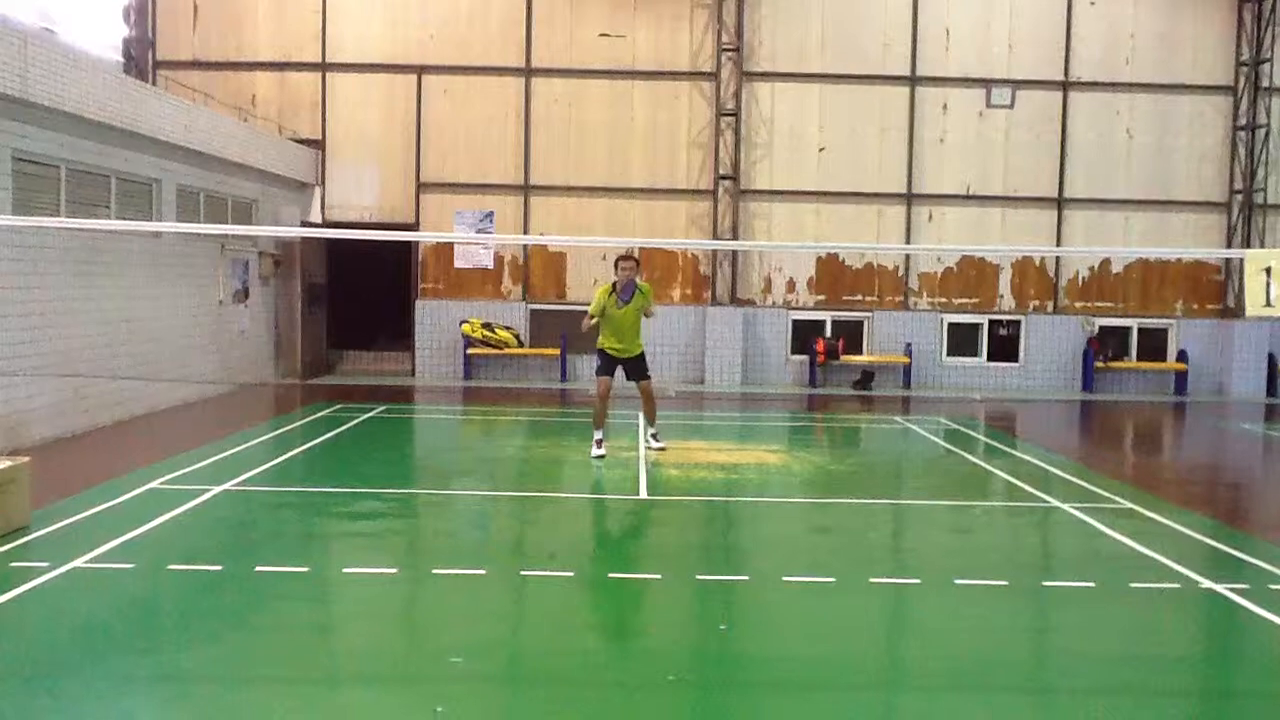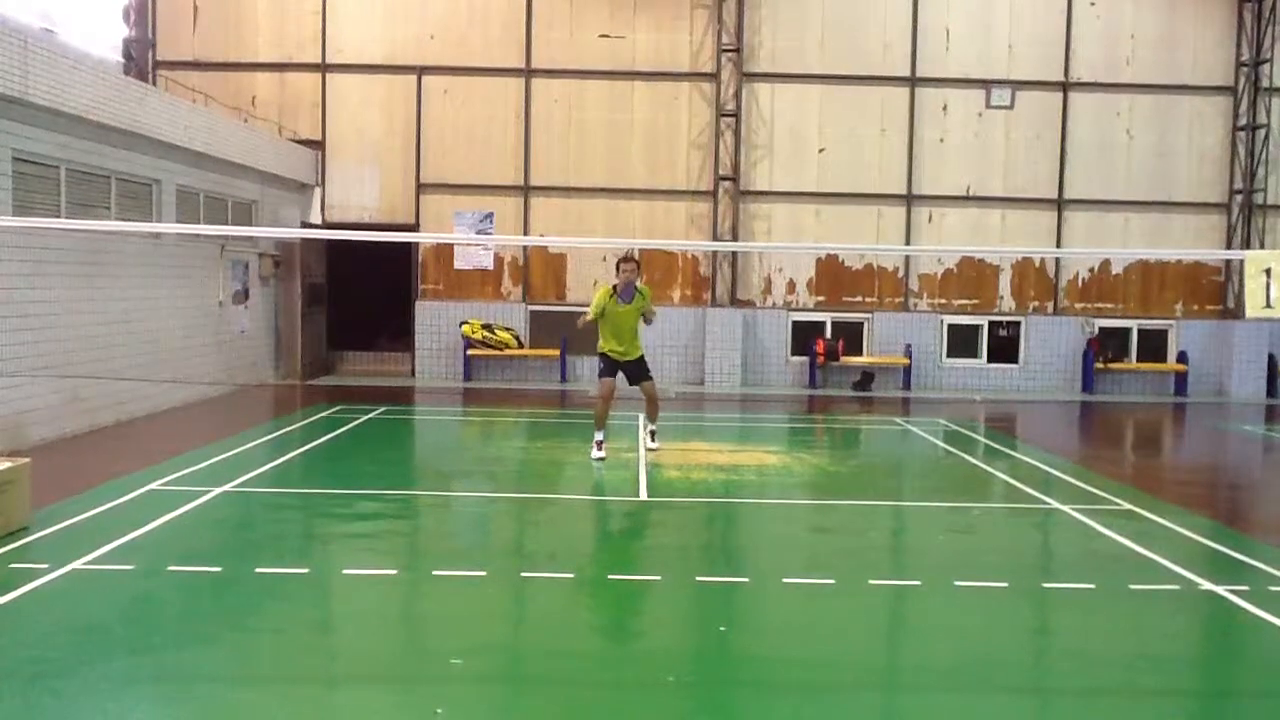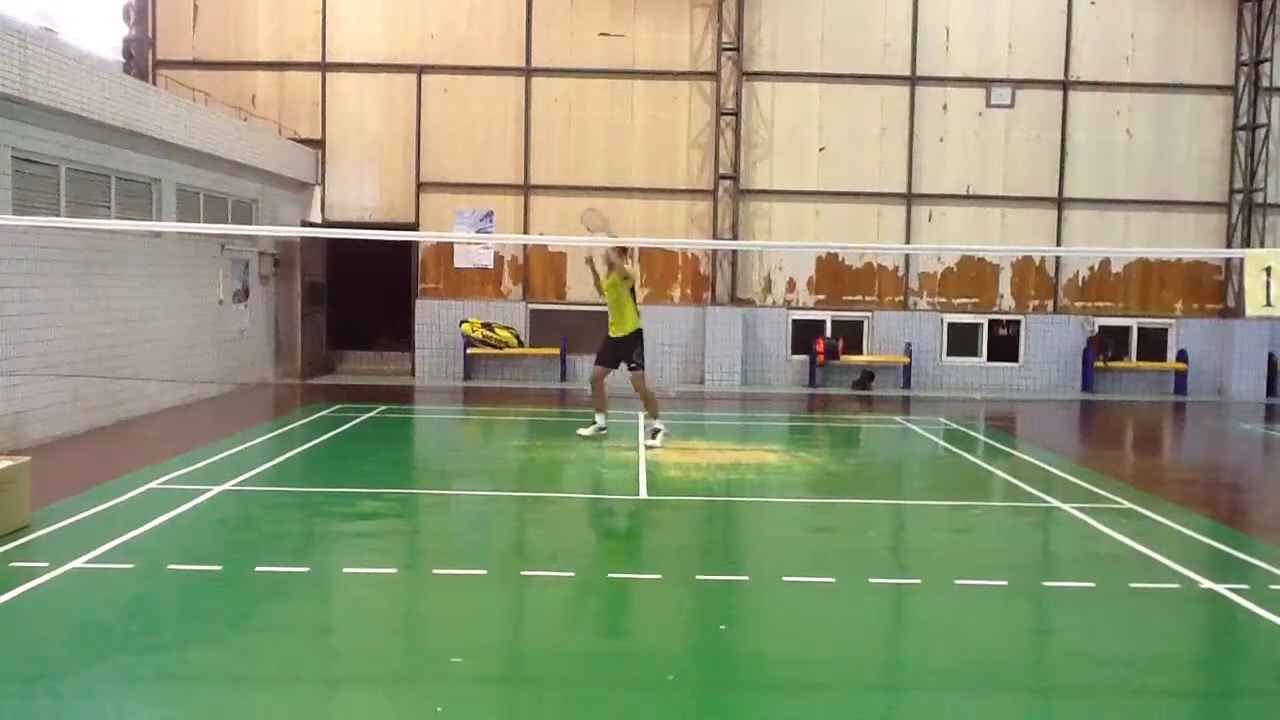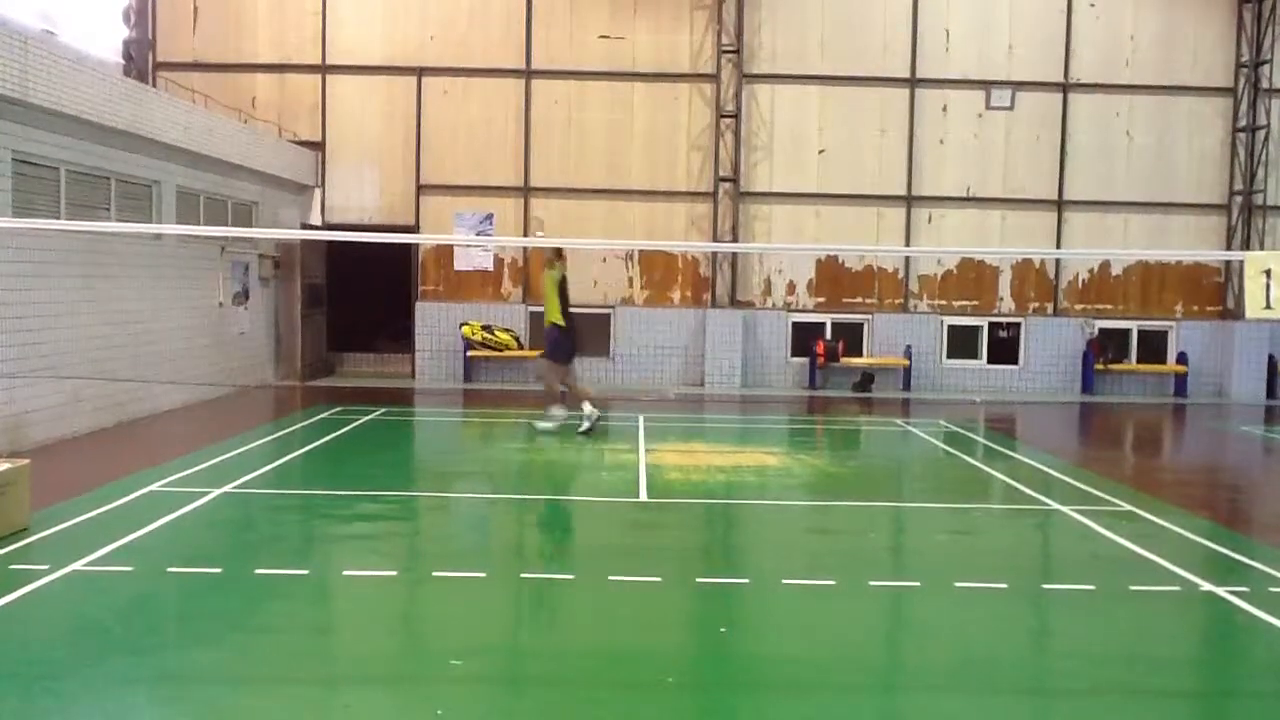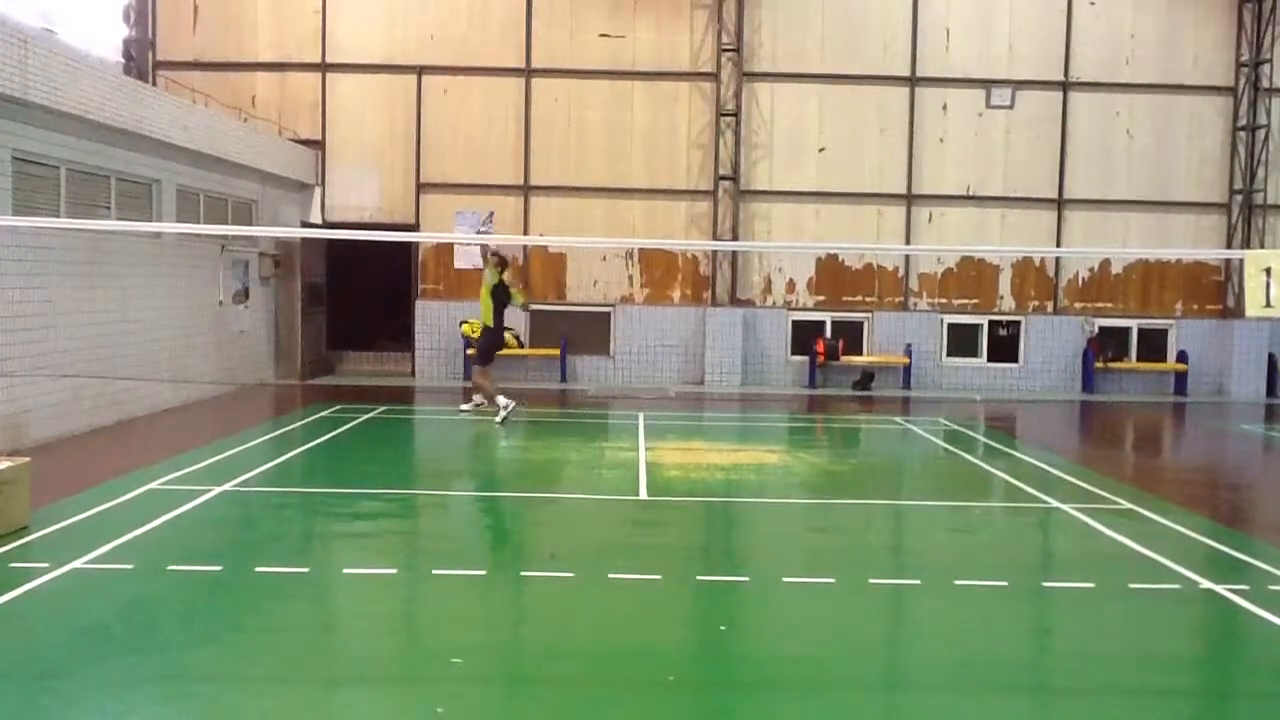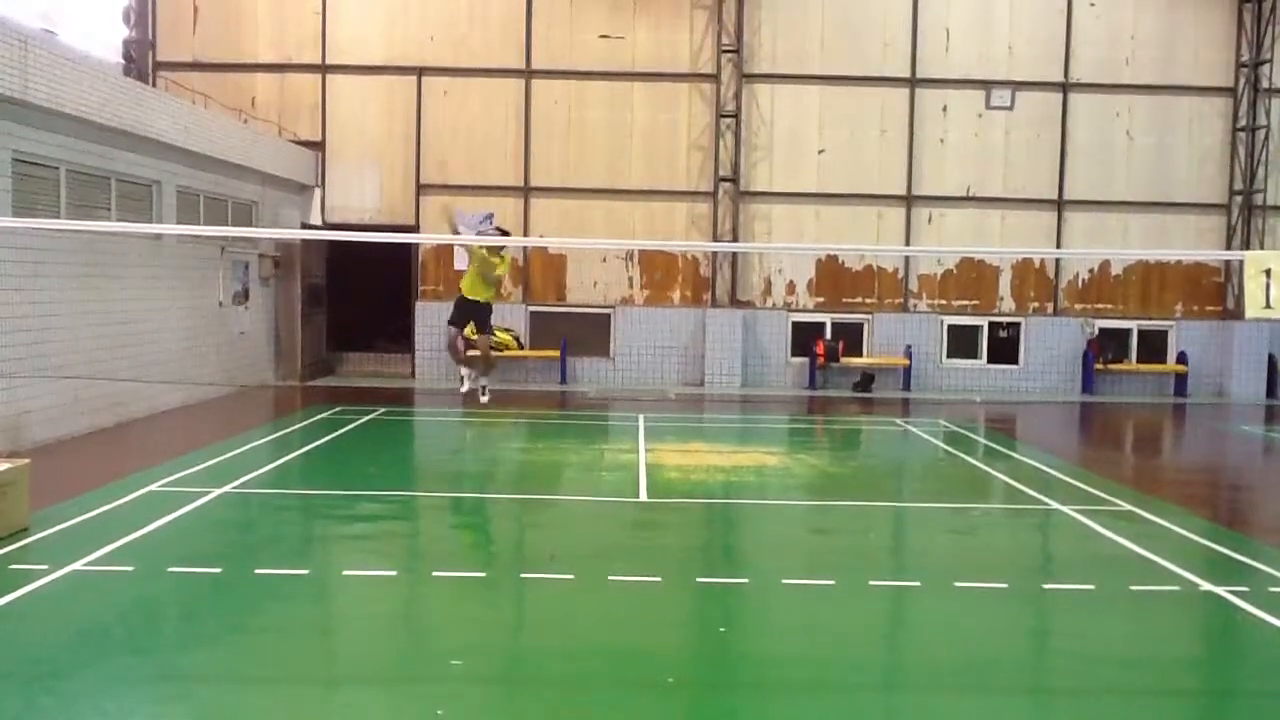
dt=0.5s
person 1, frame 1
left shoulder: (645, 290)
right shoulder: (603, 293)
right elbow: (590, 318)
left wrist: (649, 312)
right wrist: (588, 323)
left hip: (634, 350)
right hip: (607, 349)
left knee: (648, 392)
right knee: (603, 392)
left ankle: (651, 434)
right ankle: (598, 439)
person 1, frame 2
left shoulder: (643, 293)
right shoulder: (604, 294)
left elbow: (648, 321)
right elbow: (589, 316)
left wrist: (649, 313)
right wrist: (584, 320)
left hip: (633, 353)
right hip: (608, 352)
left knee: (651, 395)
right knee: (605, 394)
left ankle: (650, 430)
right ankle: (598, 441)
person 1, frame 3
left shoulder: (625, 274)
right shoulder: (607, 277)
left elbow: (622, 269)
left wrist: (614, 255)
right wrist: (592, 268)
left hip: (631, 334)
right hip: (613, 335)
left knee: (639, 385)
right knee: (595, 378)
left ankle: (657, 427)
right ankle: (600, 423)
person 1, frame 4
left shoulder: (555, 273)
right shoulder: (553, 275)
left elbow: (550, 260)
left hip: (560, 330)
right hip: (560, 329)
left knee: (547, 371)
right knee: (565, 377)
left ankle: (556, 412)
right ankle: (589, 411)
person 1, frame 5
left shoulder: (493, 278)
right shoulder: (506, 288)
left elbow: (484, 254)
right elbow: (524, 305)
right wrist: (513, 289)
left hip: (491, 333)
right hip: (494, 333)
left knee: (478, 376)
right knee: (478, 369)
left ankle: (503, 402)
right ankle: (478, 399)
person 1, frame 6
left shoulder: (503, 261)
right shoulder: (478, 251)
left elbow: (495, 281)
left wrist: (483, 265)
left hip: (483, 304)
right hip: (465, 299)
left knee: (484, 350)
right knee: (451, 338)
left ankle: (483, 383)
right ankle: (465, 371)
